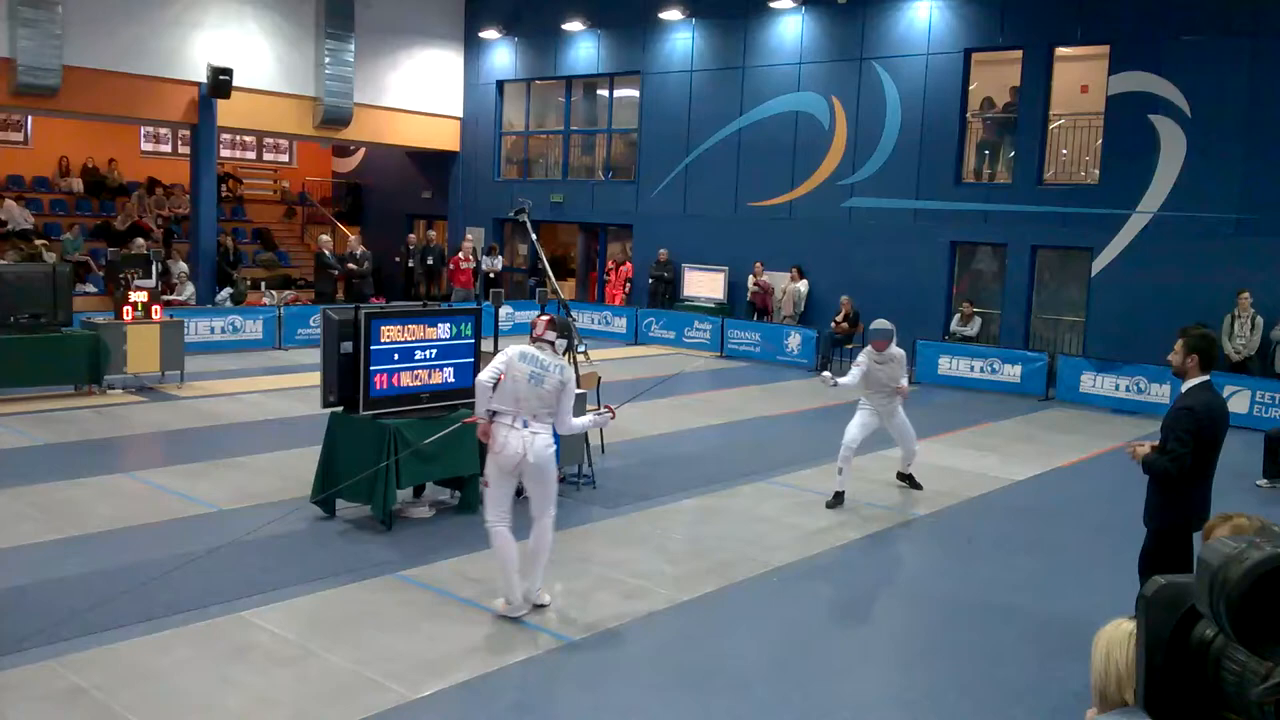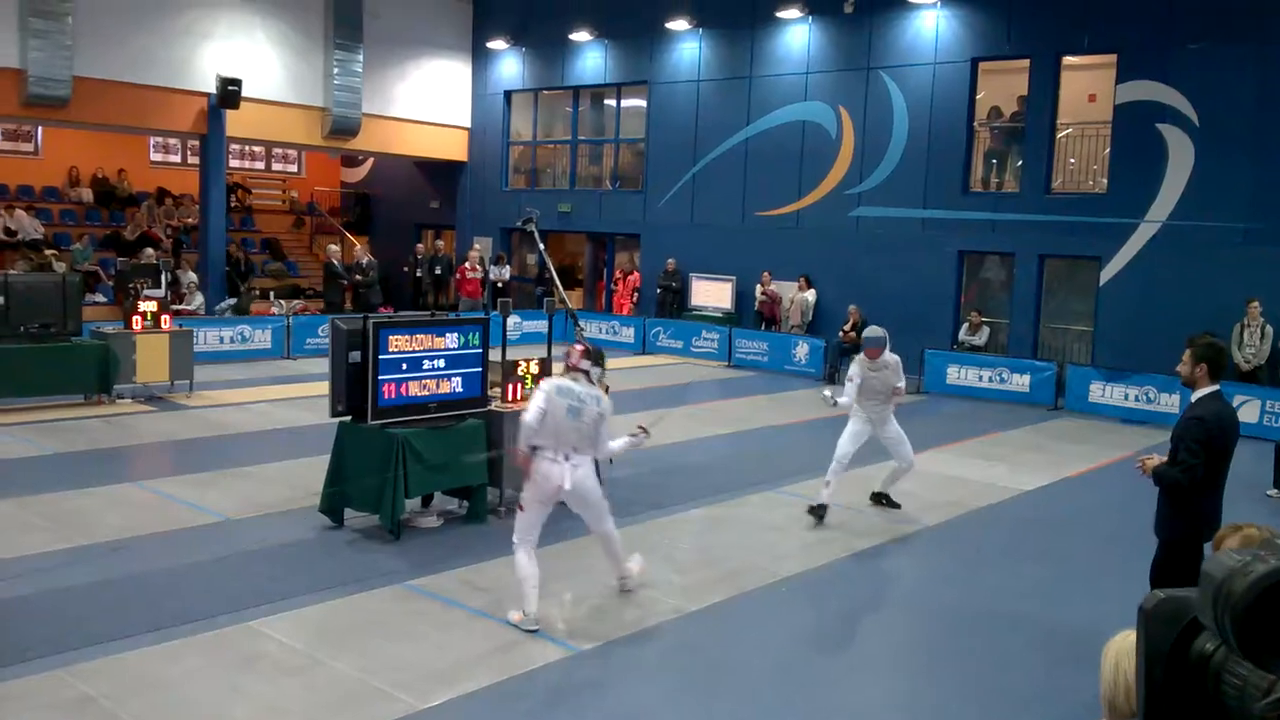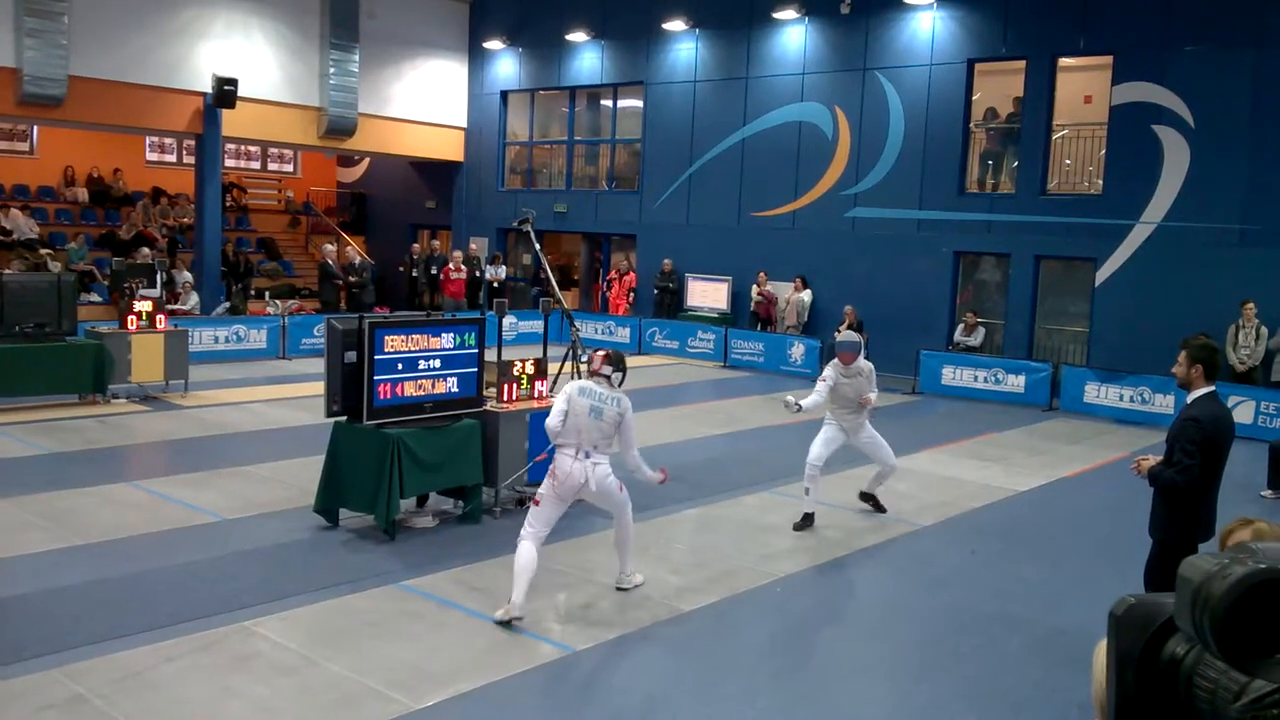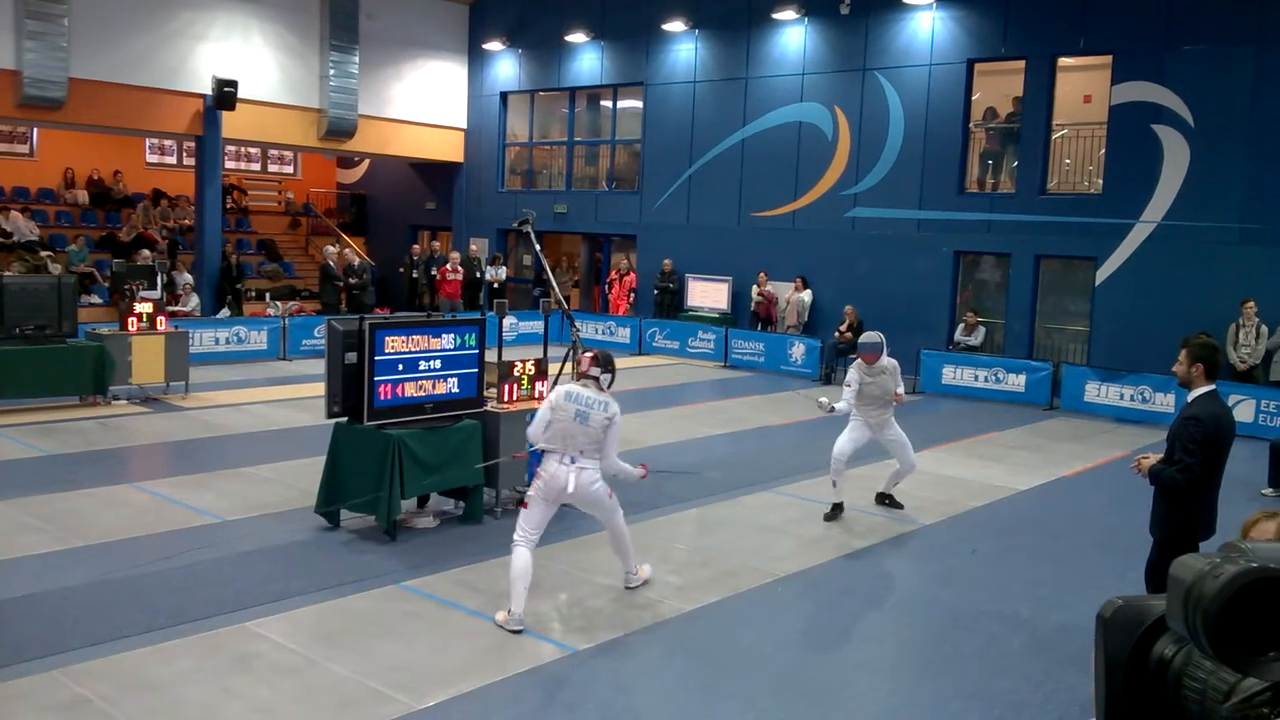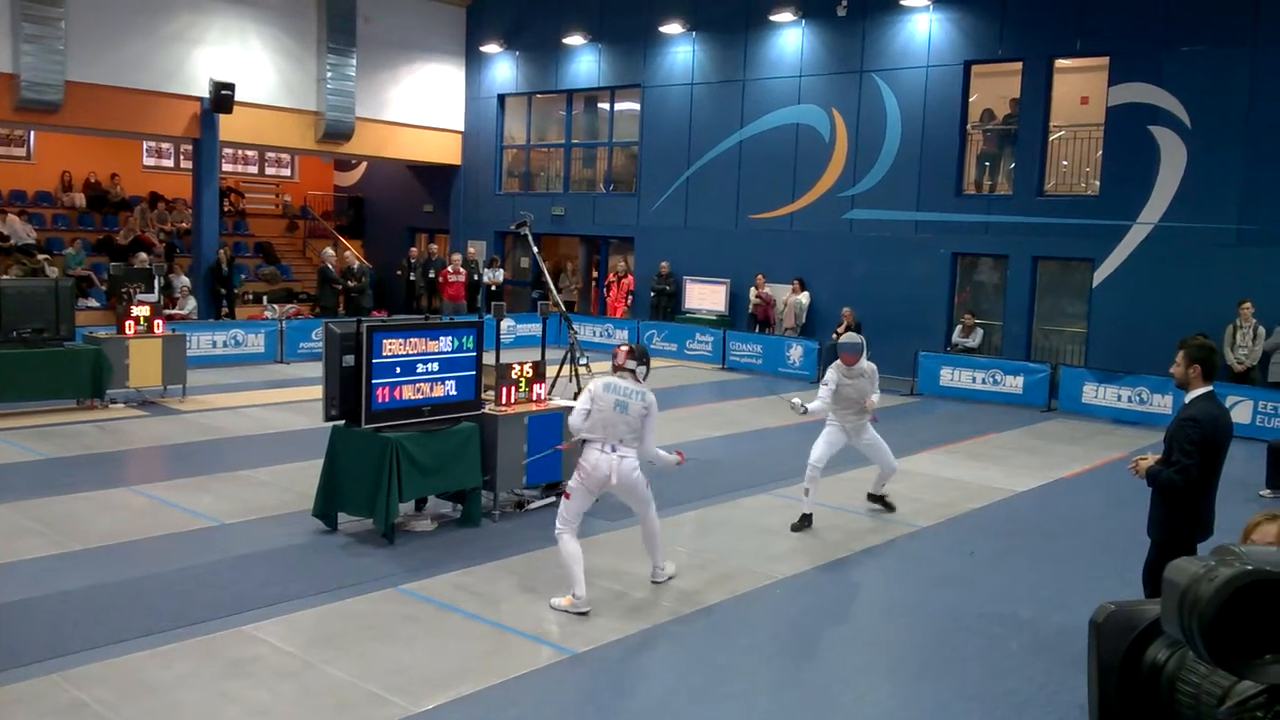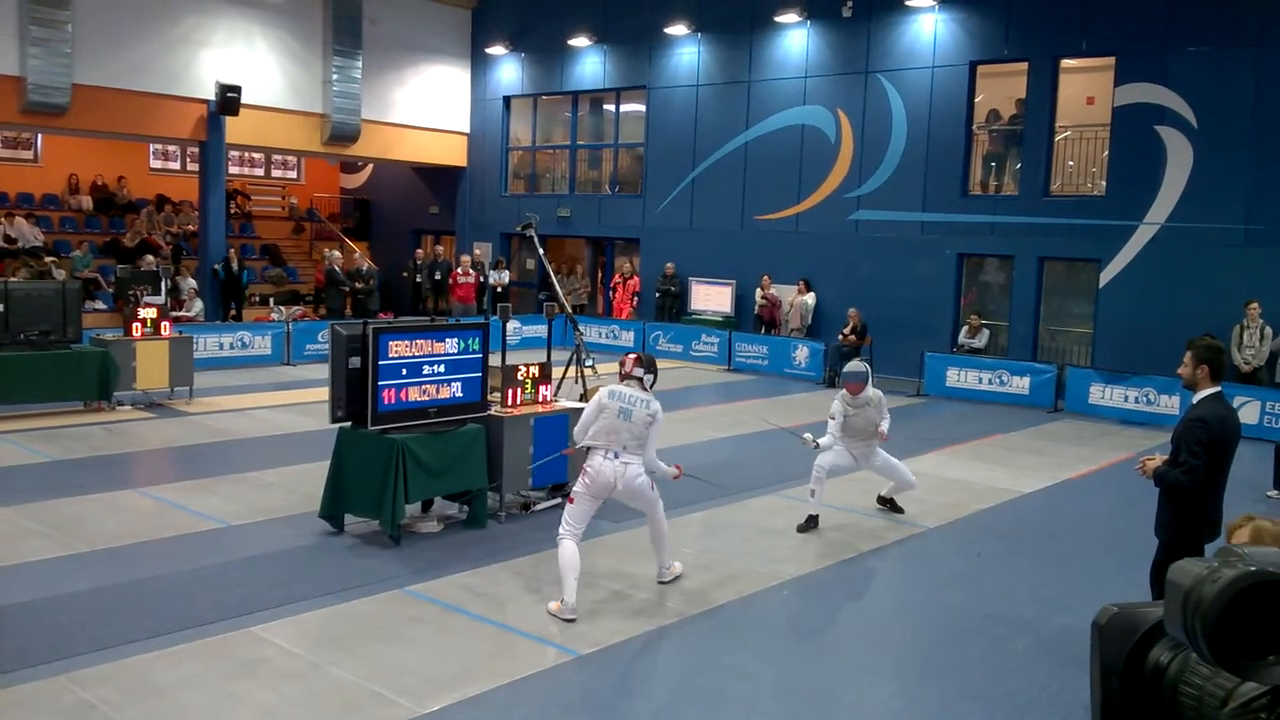
dt=0.5s
person 1, frame 1
left shoulder: (513, 353)
right shoulder: (565, 371)
left elbow: (483, 380)
right elbow: (564, 427)
left wrist: (482, 417)
right wrist: (597, 420)
left hip: (505, 441)
right hip: (540, 446)
left knee: (497, 522)
right knee: (544, 517)
left ankle: (515, 600)
right ankle: (533, 591)
person 1, frame 2
left shoulder: (550, 386)
right shoulder: (601, 400)
left elbow: (529, 420)
right elbow: (601, 451)
left wrist: (524, 451)
right wrist: (631, 441)
left hip: (545, 471)
right hip: (580, 475)
left knee: (524, 545)
right knee: (603, 525)
left ankle: (529, 614)
right ankle: (625, 574)
person 1, frame 3
left shoulder: (572, 388)
right shoulder: (622, 403)
left elbow: (552, 425)
right elbow: (629, 454)
left wrist: (563, 445)
right wrist: (653, 476)
left hip: (564, 470)
right hip: (599, 474)
left knee: (529, 538)
right knee: (624, 512)
left ankle: (515, 605)
right ankle: (625, 576)
person 1, frame 4
left shoulder: (560, 392)
right shoulder: (611, 408)
left elbow: (533, 434)
right elbow: (608, 462)
right wrist: (635, 472)
left hip: (551, 474)
right hip: (587, 479)
left knee: (522, 543)
right knee: (615, 518)
left ankle: (515, 614)
right ankle: (632, 574)
person 1, frame 5
left shoulder: (598, 386)
right shoulder: (647, 398)
left elbow: (574, 425)
right elbow: (646, 449)
right wrist: (671, 459)
left hip: (593, 463)
right hip: (626, 467)
left knee: (565, 531)
right knee: (647, 511)
left ankle: (579, 596)
right ankle: (659, 569)
person 1, frame 6
left shoulder: (605, 393)
right shoulder: (653, 406)
left elbow: (579, 435)
right elbow: (648, 458)
right wrist: (670, 472)
left hip: (597, 470)
right hip: (631, 474)
left knee: (568, 536)
right knee: (656, 510)
left ankle: (568, 603)
right ankle: (665, 568)
person 2, frame 1
left shoulder: (1188, 407)
right shoulder: (1214, 399)
left elbow: (1173, 469)
left wrist: (1146, 458)
right wrist: (1159, 449)
left hip: (1173, 507)
right hip: (1189, 504)
left knee: (1154, 575)
right knee: (1176, 574)
person 2, frame 2
left shoulder: (1198, 417)
right shoulder: (1224, 409)
left elbow: (1184, 479)
left wrist: (1156, 470)
right wrist: (1168, 462)
left hip: (1184, 519)
right hip: (1200, 514)
left knee: (1166, 584)
right knee: (1186, 583)
person 2, frame 3
left shoulder: (1194, 418)
right shoulder: (1219, 410)
left elbow: (1180, 481)
left wrist: (1152, 471)
right wrist: (1164, 462)
left hip: (1179, 521)
right hip: (1195, 516)
left knee: (1160, 586)
right knee: (1177, 584)
person 2, frame 4
left shoulder: (1194, 416)
right shoulder: (1219, 408)
left elbow: (1181, 478)
left wrist: (1152, 469)
right wrist: (1164, 459)
left hip: (1180, 518)
right hip: (1196, 514)
left knee: (1160, 583)
person 2, frame 5
left shoulder: (1192, 417)
right shoulder: (1217, 410)
left elbow: (1179, 480)
left wrist: (1150, 471)
right wrist: (1161, 460)
left hip: (1177, 520)
right hip: (1193, 516)
left knee: (1157, 585)
person 2, frame 6
left shoulder: (1199, 418)
right shoulder: (1225, 411)
left elbow: (1187, 480)
left wrist: (1157, 472)
right wrist: (1168, 461)
left hip: (1185, 521)
right hip: (1200, 516)
left knee: (1165, 585)
person 3, frame 1
left shoulder: (899, 355)
right shoulder: (865, 357)
right elbow: (852, 378)
left wrist: (904, 387)
right wrist: (834, 381)
left hip: (893, 409)
right hip: (869, 408)
left knee: (910, 449)
right knee: (848, 443)
left ankle: (904, 473)
right ankle: (839, 493)
person 3, frame 2
left shoulder: (894, 361)
right shoulder: (858, 365)
left elbow: (900, 380)
right elbow: (849, 399)
left wrist: (900, 389)
right wrist: (832, 400)
left hip: (885, 418)
right hip: (861, 417)
left knee: (907, 463)
right knee: (840, 458)
left ankle: (879, 494)
right ankle: (823, 505)
person 3, frame 3
left shoulder: (868, 368)
right shoulder: (832, 370)
left elbow: (873, 392)
right elbow: (818, 397)
left wrist: (871, 400)
right wrist: (798, 405)
left hip: (861, 426)
right hip: (835, 425)
left knee: (890, 465)
right knee: (813, 462)
left ankle: (868, 494)
right ankle: (808, 515)
person 3, frame 4
left shoulder: (892, 365)
right shoulder: (856, 371)
left elbow: (899, 385)
right elbow: (847, 404)
left wrist: (900, 395)
right wrist: (831, 407)
left hip: (886, 422)
right hip: (861, 421)
left knee: (909, 464)
right knee: (838, 454)
left ankle: (883, 494)
right ankle: (837, 504)
person 3, frame 5
left shoulder: (871, 369)
right shoulder: (834, 372)
right elbow: (822, 402)
left wrist: (872, 402)
right wrist: (804, 408)
left hip: (862, 428)
right hip: (837, 426)
left knee: (891, 467)
right knee: (814, 463)
left ankle: (876, 494)
right ankle: (807, 515)
person 3, frame 6
left shoulder: (877, 397)
right shoulder: (840, 402)
left elbow: (885, 417)
right elbow: (831, 437)
left wrist: (883, 429)
right wrist: (815, 443)
left hip: (871, 451)
right hip: (845, 449)
left knee: (909, 483)
right knee: (821, 464)
left ankle: (885, 497)
right ankle: (813, 517)
